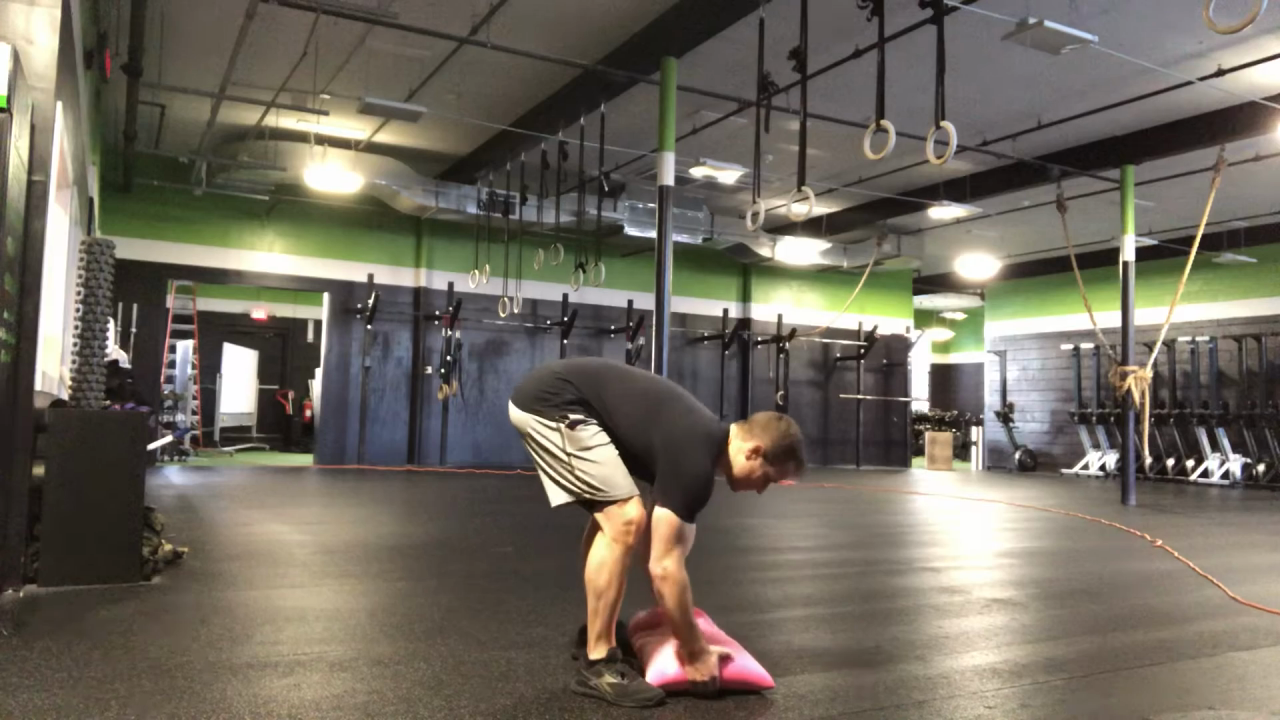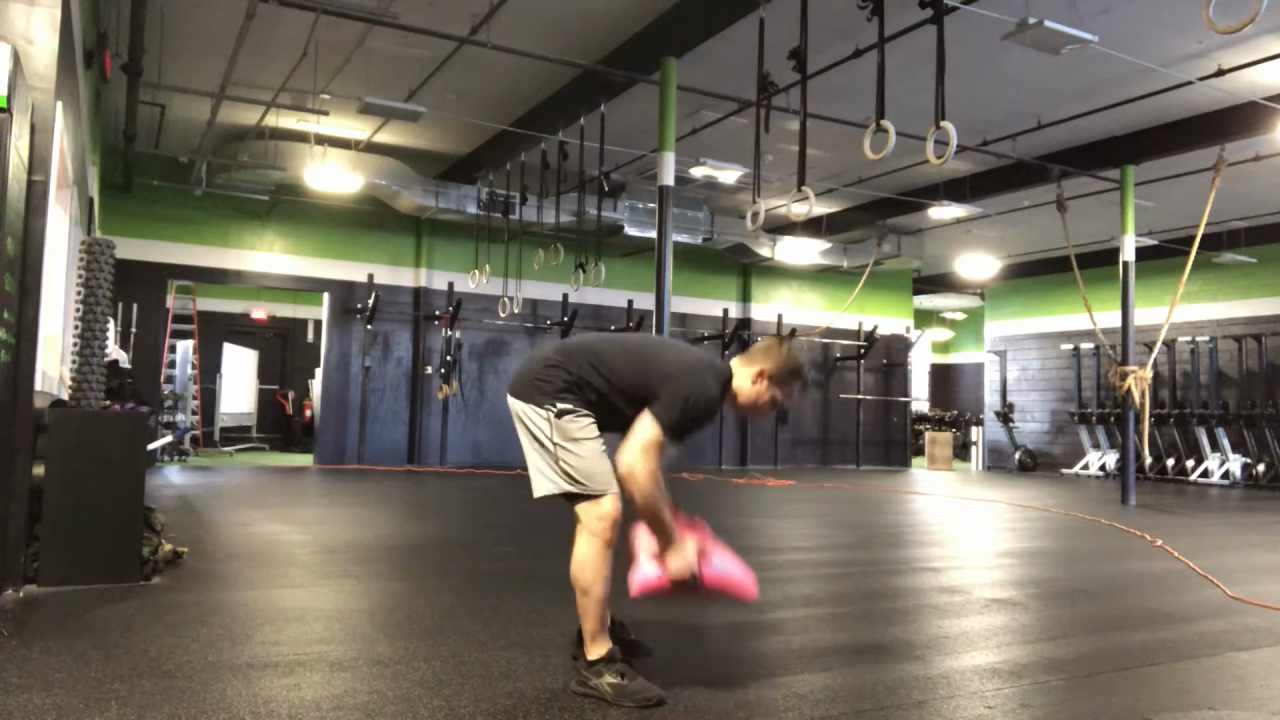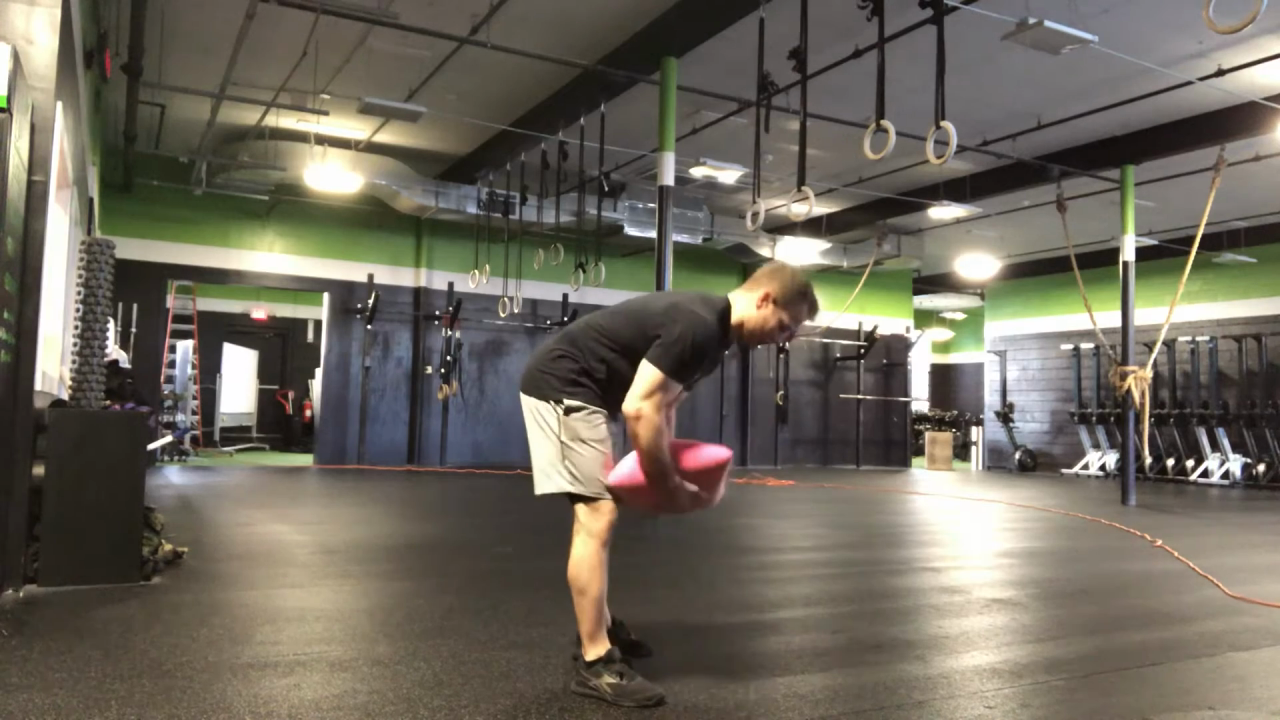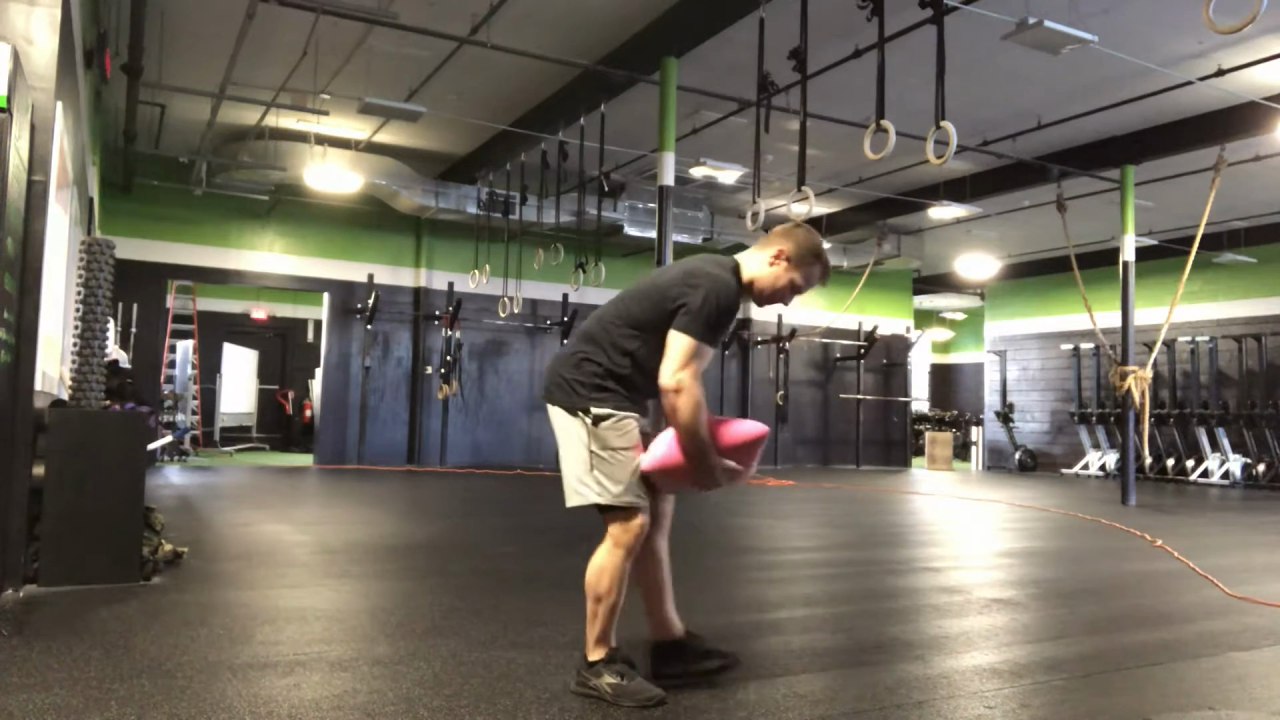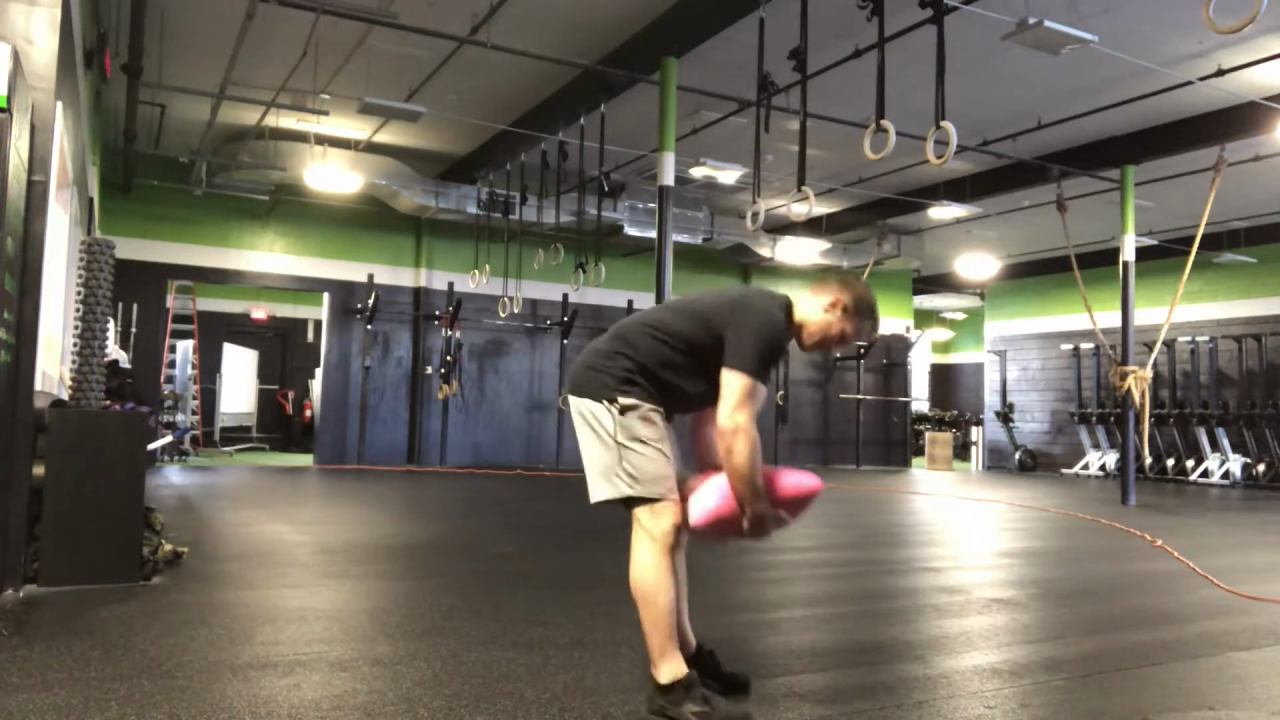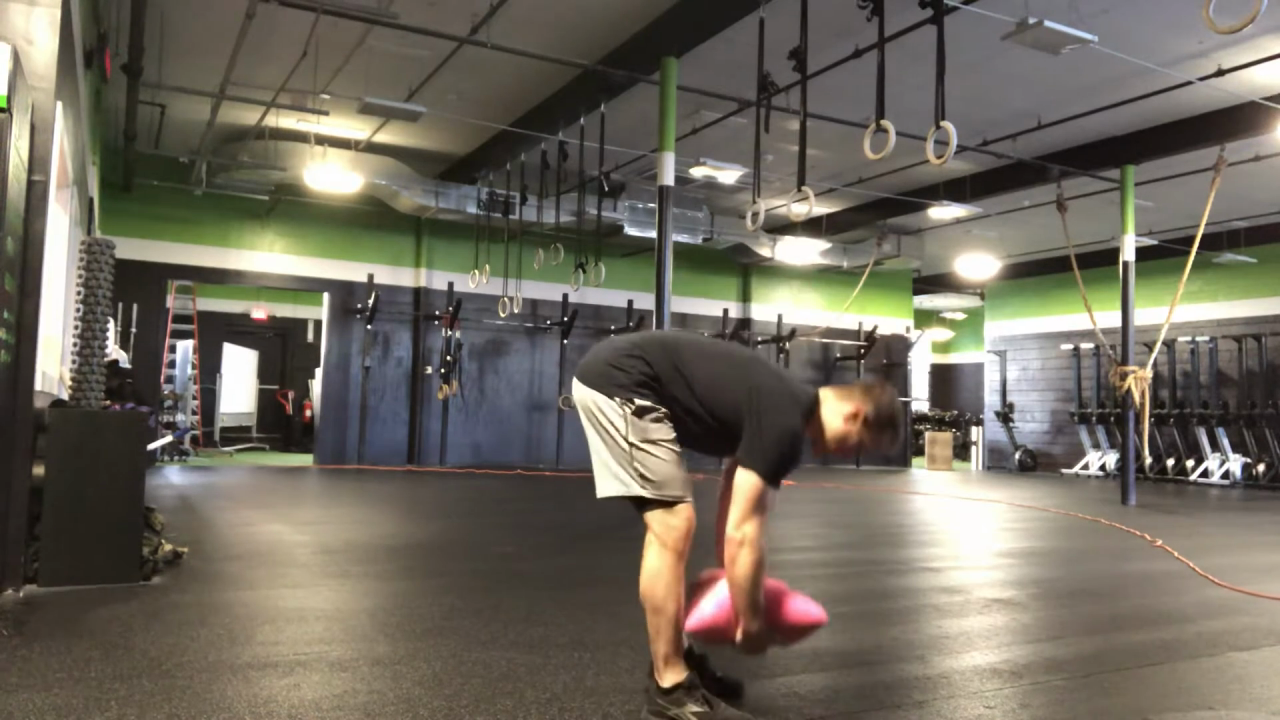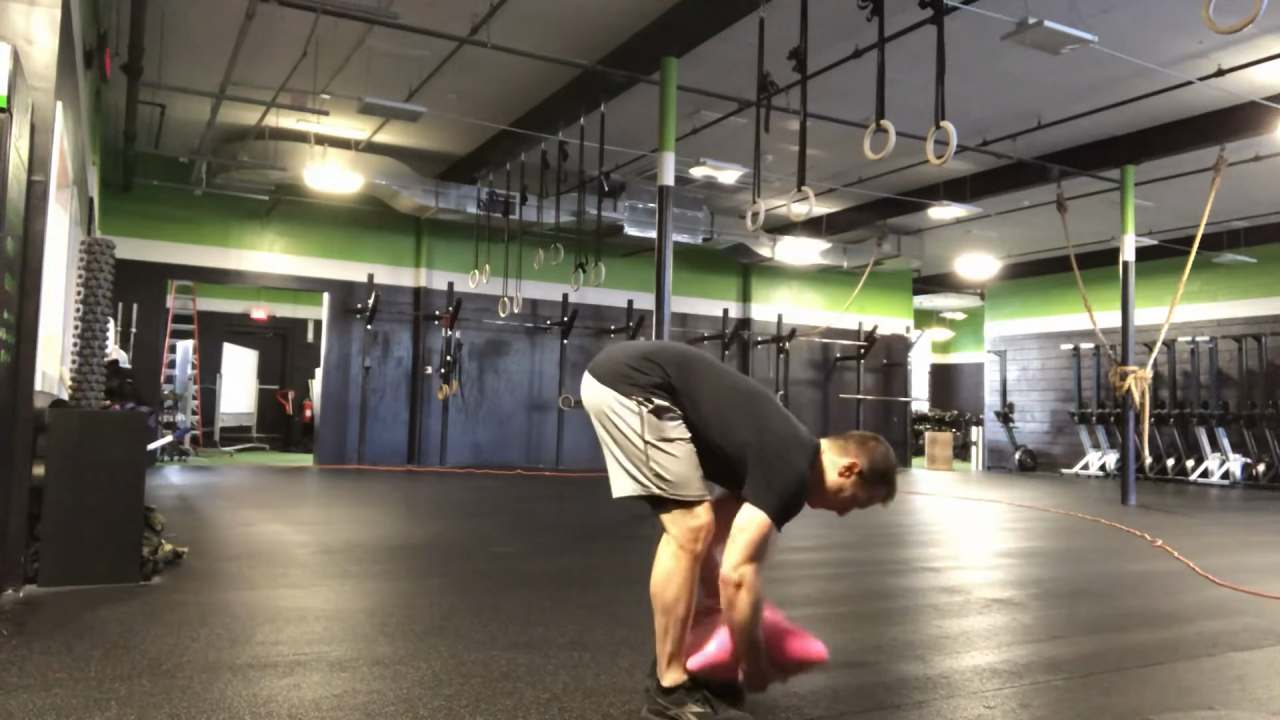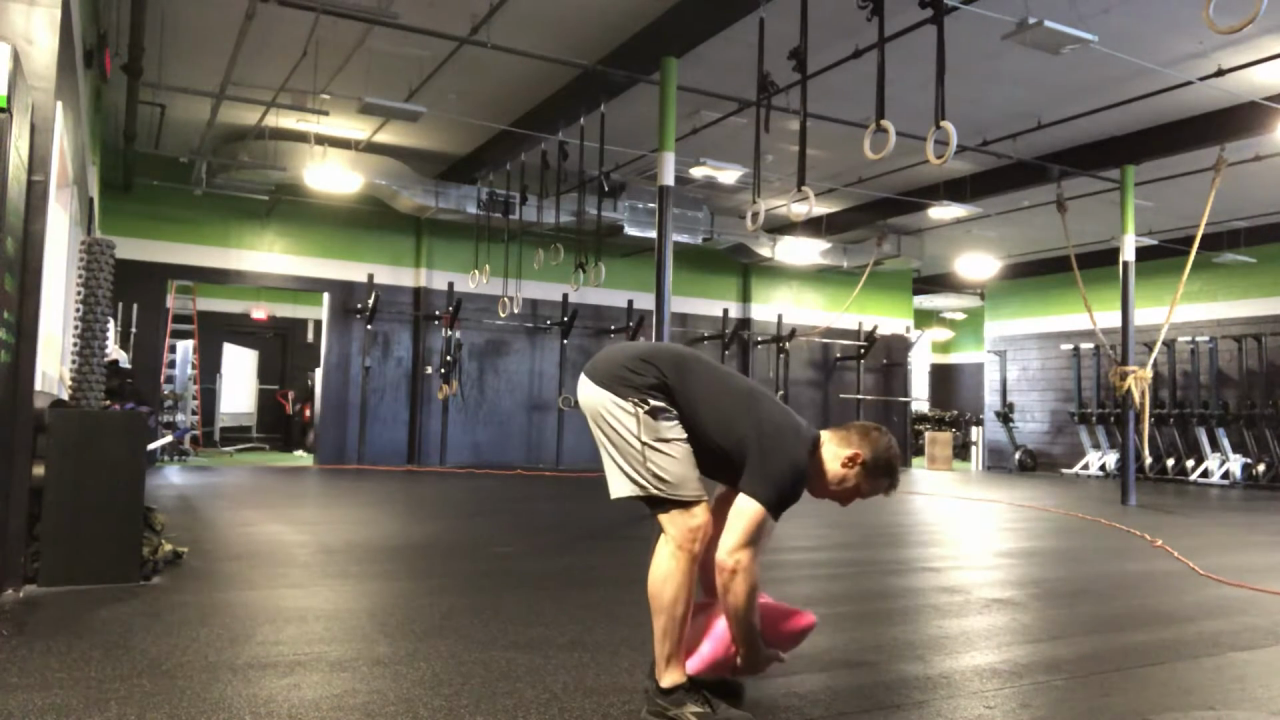
dt=0.4s
person 1, frame 1
left shoulder: (707, 438)
right shoulder: (695, 459)
left elbow: (658, 539)
right elbow: (664, 566)
left wrist: (666, 617)
right wrist: (696, 654)
left hip: (543, 395)
right hip: (551, 403)
left knee: (610, 515)
right knee: (624, 520)
left ankle: (597, 632)
right ankle: (598, 664)
person 1, frame 2
left shoulder: (703, 375)
right shoulder: (701, 391)
left elbow: (642, 454)
right elbow: (632, 463)
left wrist: (667, 535)
right wrist: (673, 545)
left hip: (544, 386)
right hip: (549, 392)
left knee: (596, 511)
right knee: (602, 516)
left ankle: (598, 630)
right ankle: (597, 663)
person 1, frame 3
left shoulder: (711, 328)
right shoulder: (698, 326)
left elbow: (661, 402)
right elbow: (640, 410)
left wrist: (669, 470)
right wrist: (671, 487)
left hip: (572, 388)
right hip: (560, 387)
left knee: (599, 511)
right knee: (597, 516)
left ankle: (600, 627)
right ankle: (596, 663)
person 1, frame 4
left shoulder: (714, 280)
right shoulder: (717, 287)
left elbow: (675, 376)
right elbow: (677, 383)
left wrist: (690, 451)
right wrist: (707, 464)
left hip: (607, 392)
right hip: (590, 392)
left knee: (656, 510)
right knee: (629, 525)
left ankle: (671, 644)
right ankle: (598, 664)
person 1, frame 5
left shoulder: (758, 317)
right shoulder: (766, 323)
left elbow: (710, 414)
right elbow: (735, 423)
right wrist: (755, 507)
left hip: (623, 390)
right hip: (613, 387)
left knee: (674, 520)
right knee: (660, 522)
left ankle: (685, 657)
right ankle: (671, 683)
person 1, frame 6
left shoulder: (785, 406)
right shoulder: (785, 421)
left elbow: (733, 516)
right elbow: (743, 532)
left wrist: (729, 579)
right wrist: (751, 622)
left hip: (611, 377)
right hip: (619, 381)
left knee: (668, 529)
right knee: (672, 527)
left ankle: (675, 658)
person 1, frame 7
left shoulder: (782, 451)
right shoulder: (790, 469)
left elbow: (716, 538)
right elbow: (738, 573)
left wrist: (715, 612)
right wrist: (752, 666)
left hip: (617, 374)
right hip: (629, 384)
left knee: (689, 531)
right knee: (690, 531)
left ankle: (674, 660)
person 1, frame 8
left shoulder: (781, 445)
right shoulder: (789, 461)
left elbow: (716, 542)
right elbow: (732, 559)
right wrist: (751, 650)
left hip: (613, 377)
right hip: (626, 384)
left knee: (685, 530)
right knee: (687, 532)
left ankle: (672, 660)
